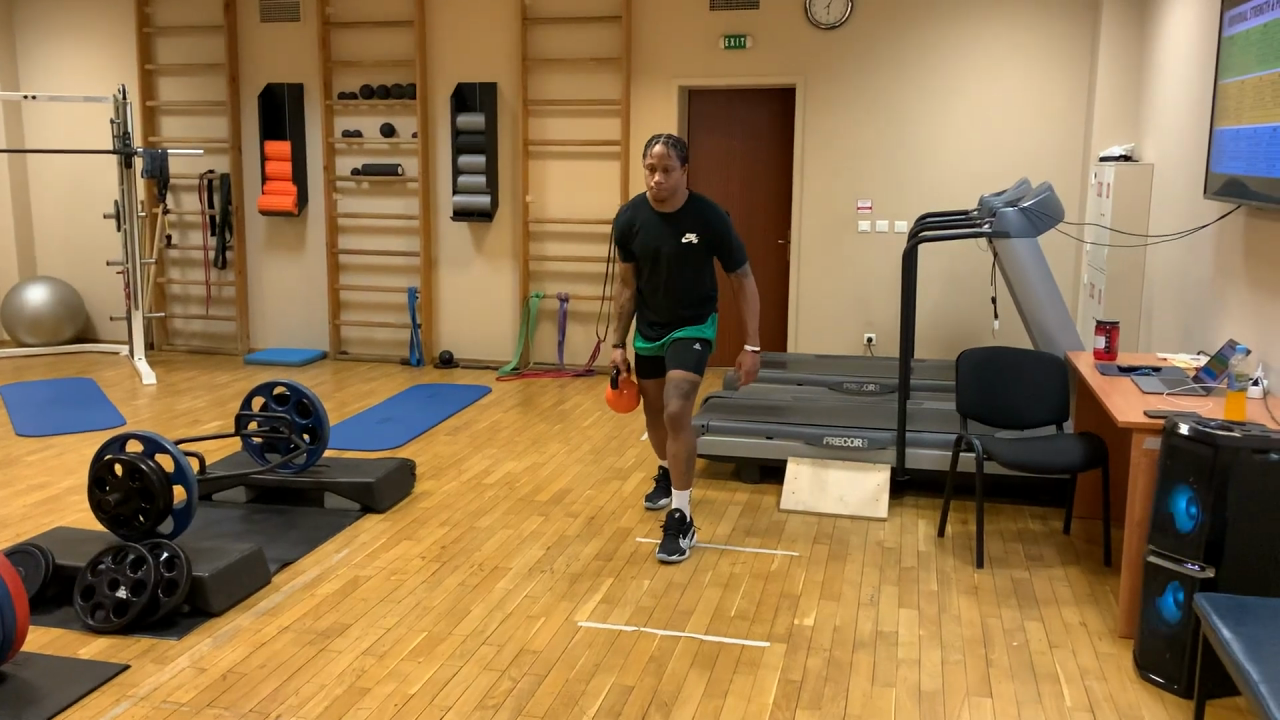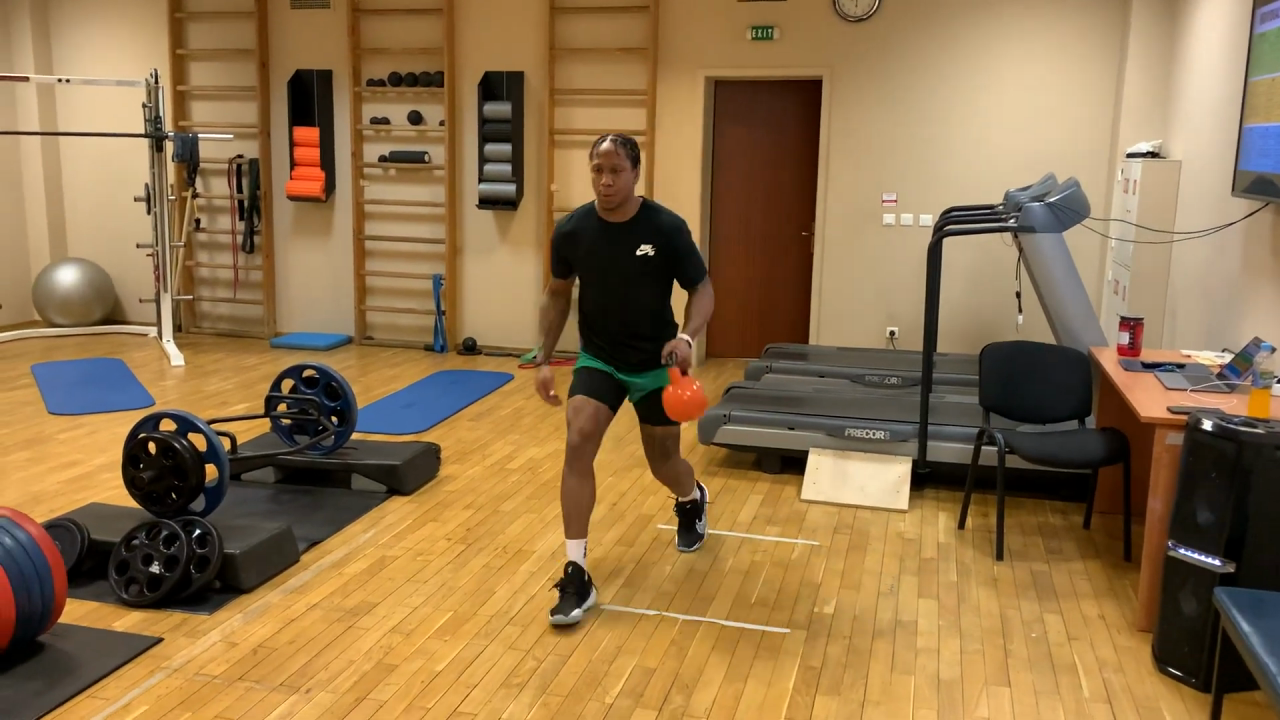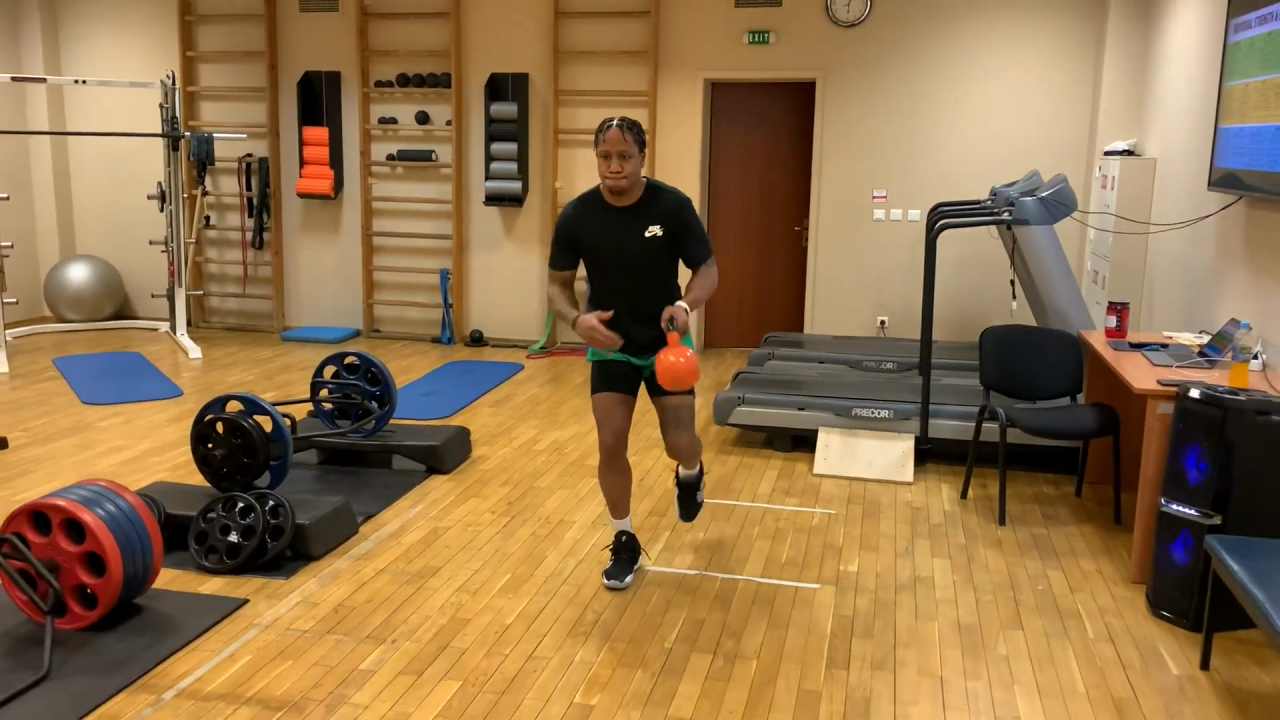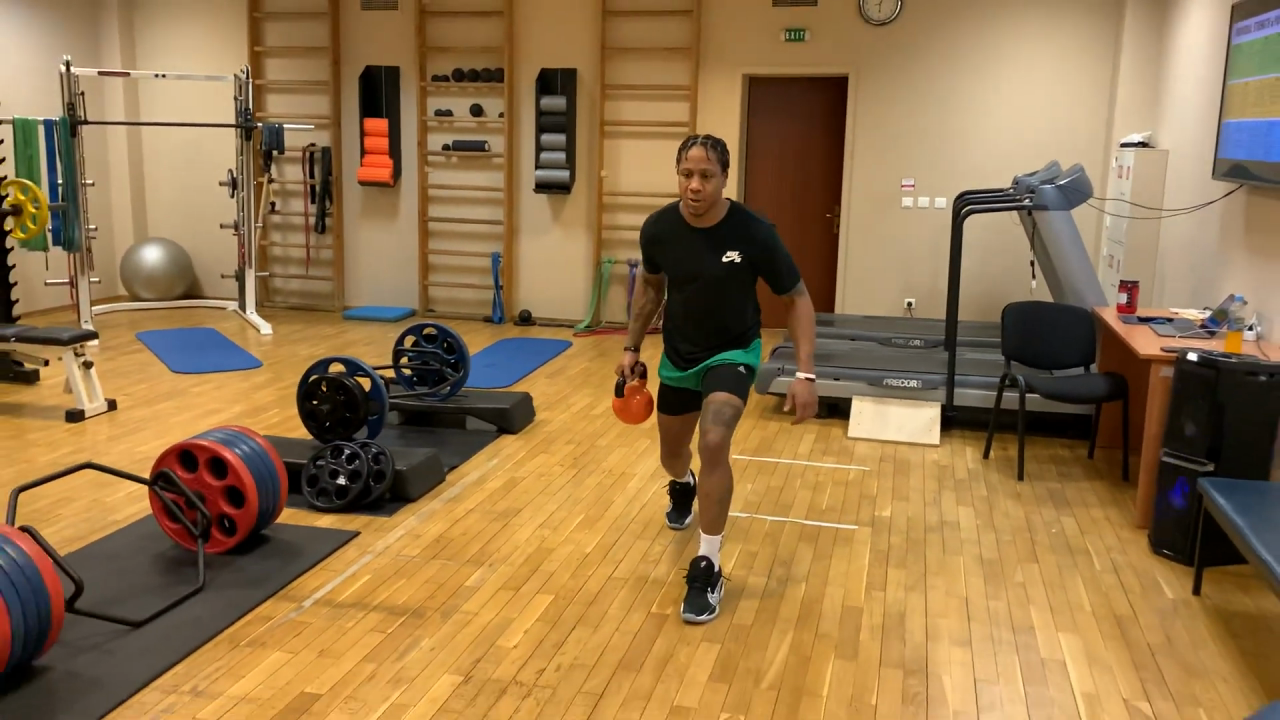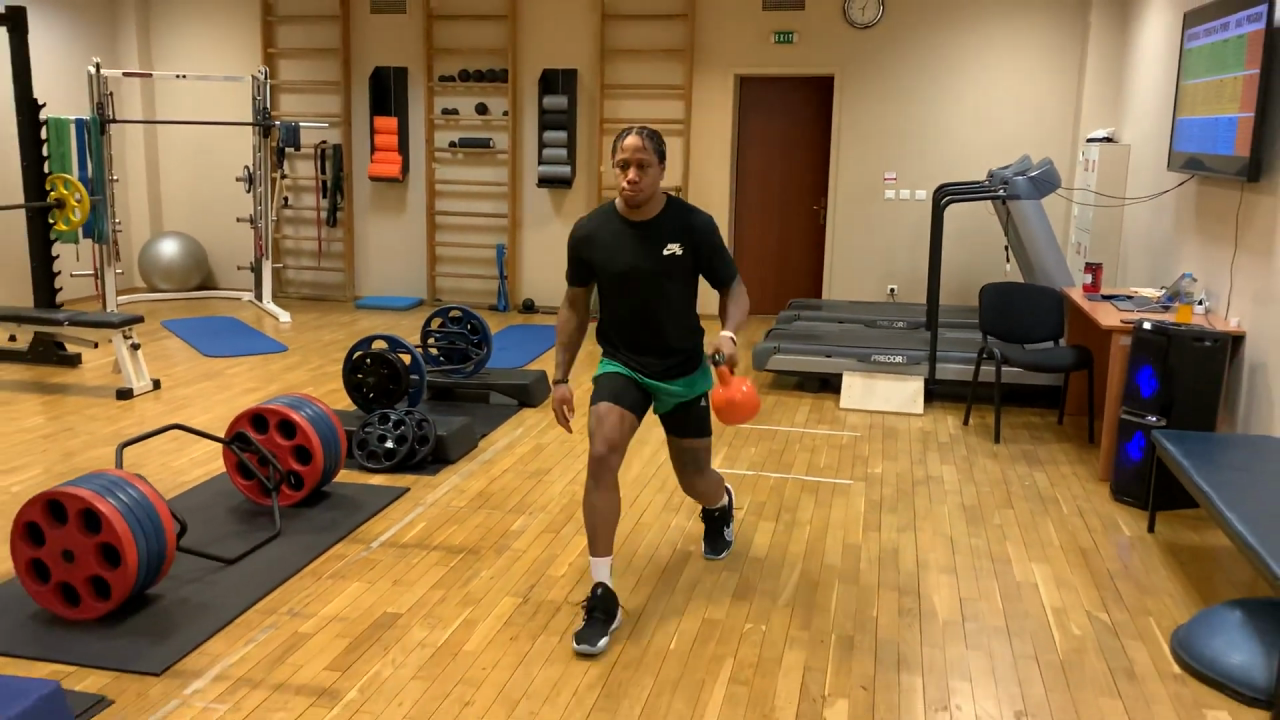
dt=1s
person 1, frame 1
left shoulder: (709, 218)
right shoulder: (628, 218)
left elbow: (742, 280)
right elbow: (627, 283)
left wrist: (751, 346)
right wrist: (618, 342)
left hip: (692, 326)
right hip: (648, 330)
left knee: (676, 412)
right knee: (654, 412)
left ankle: (681, 517)
right ankle: (666, 473)
person 1, frame 2
left shoulder: (666, 228)
right shoulder: (571, 230)
left elbow: (702, 290)
right elbow: (559, 291)
left wrist: (686, 337)
right wrist: (545, 359)
left hip: (655, 362)
right hip: (597, 358)
left knee: (663, 464)
right knee: (577, 447)
left ankle: (693, 499)
right ankle: (576, 573)
person 1, frame 3
left shoulder: (673, 206)
right shoulder: (576, 216)
left elbow: (706, 270)
right elbow: (558, 284)
left wrist: (685, 305)
right wrist: (578, 319)
left hip: (665, 341)
right hip: (610, 344)
left knee: (679, 444)
right knee: (611, 446)
left ankle: (689, 472)
right ankle: (624, 541)
person 1, frame 4
left shoulder: (754, 233)
right shoulder: (658, 228)
left elbow: (797, 299)
left wrist: (804, 374)
right wrist: (632, 346)
left hip: (733, 352)
right hip: (677, 356)
left knee: (714, 444)
right knee: (671, 454)
left ankle: (707, 566)
right ankle: (683, 485)
person 1, frame 5
left shoulder: (693, 226)
right shoulder: (589, 232)
left elbow: (734, 288)
right elbow: (575, 303)
left wrist: (728, 334)
right wrist: (562, 375)
left hip: (683, 371)
right hip: (621, 365)
left knee: (695, 483)
right knee: (601, 456)
left ankle: (720, 504)
right ankle: (601, 593)
